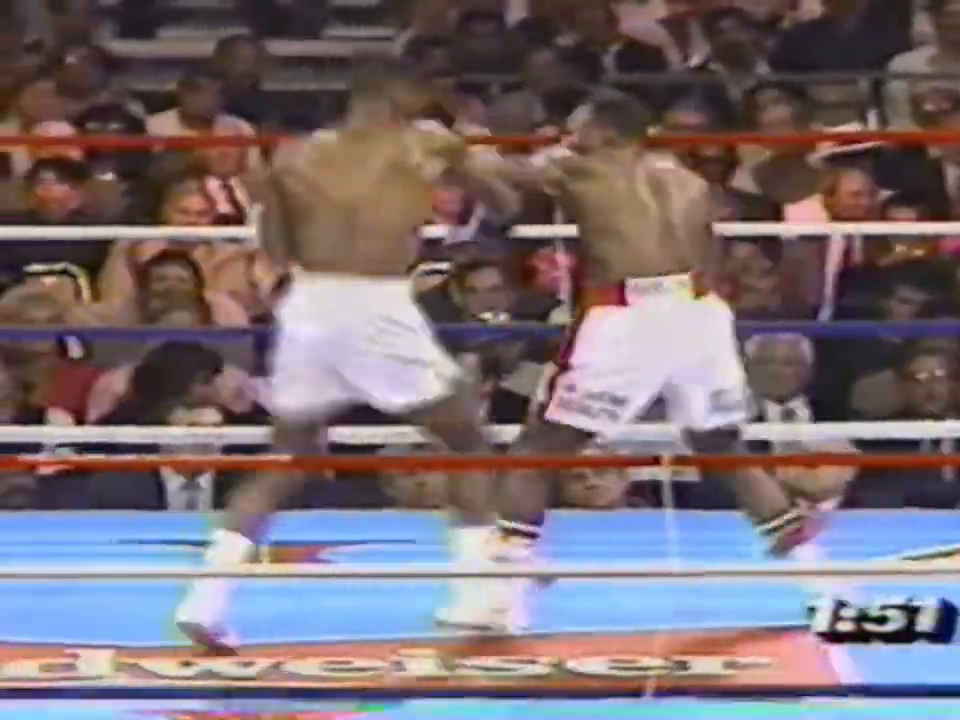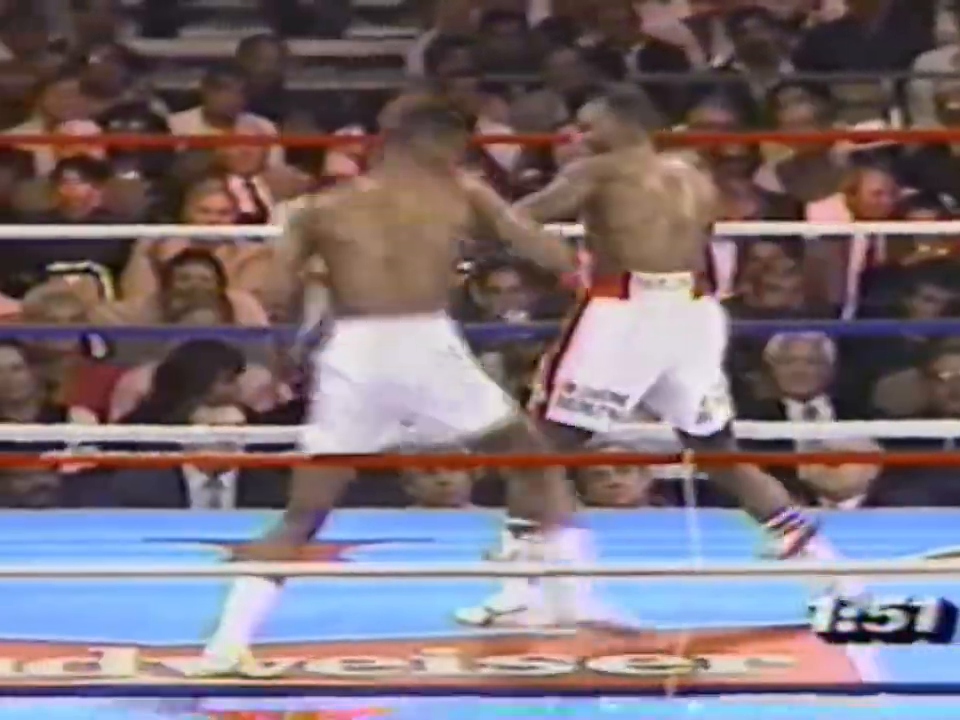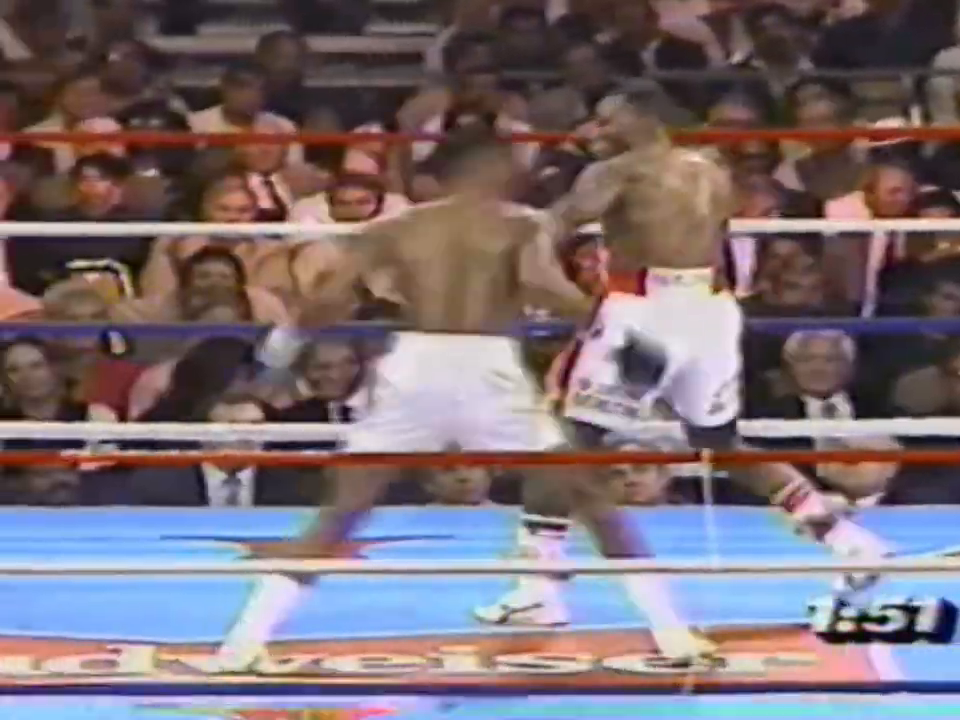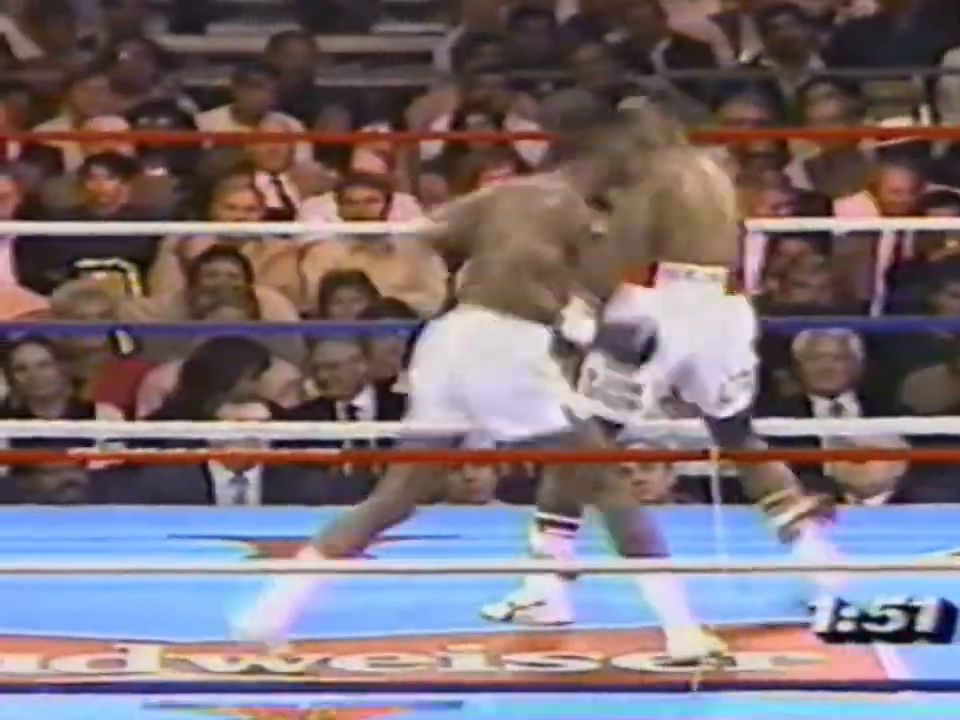
dt=0.1s
person 1, frame 1
left shoulder: (292, 158)
right shoulder: (433, 143)
left elbow: (279, 247)
right elbow: (508, 200)
left hip: (309, 310)
right hip: (379, 312)
left knee: (286, 468)
right knee: (467, 444)
left ankle: (206, 605)
right ankle: (475, 595)
person 1, frame 2
left shoulder: (324, 209)
right shoulder: (464, 191)
left elbow: (283, 283)
right elbow: (541, 250)
left hip: (353, 355)
right hip: (427, 350)
left knee: (304, 512)
right knee: (541, 466)
left ankle: (228, 642)
right ankle: (578, 602)
person 1, frame 3
left shoulder: (391, 228)
right shoulder: (518, 223)
left elbow: (330, 301)
right elbow: (543, 286)
left wrist: (287, 336)
left hip: (408, 368)
right hip: (481, 372)
left knee: (339, 517)
right knee: (592, 496)
left ankle: (245, 638)
person 1, frame 4
left shoulder: (514, 192)
right shoulder: (566, 210)
left elbow: (440, 228)
right elbow: (512, 271)
right wrist: (573, 319)
left hip: (451, 345)
right hip: (508, 351)
left knee: (393, 500)
right knee: (606, 486)
left ankle: (265, 618)
right ankle: (681, 629)
person 2, frame 1
left shoulder: (576, 172)
right shoulder: (690, 183)
left elbow: (508, 171)
right elbow: (706, 259)
left hip: (624, 323)
right hip: (700, 316)
left knee: (536, 449)
right knee: (728, 455)
left ankle: (504, 589)
person 2, frame 2
left shoulder: (595, 170)
right shoulder: (696, 180)
left elbow: (534, 212)
left hip: (623, 317)
right hip: (692, 315)
right knee: (720, 453)
left ankle: (521, 590)
person 2, frame 3
left shoulder: (617, 170)
right shoulder: (711, 173)
left elbow: (567, 218)
left hip: (647, 313)
right hip: (712, 311)
right knee: (724, 445)
left ankle: (541, 589)
right ankle: (848, 542)
person 2, frame 4
left shoulder: (643, 170)
right shoulder: (713, 173)
left elbow: (628, 234)
left hip: (658, 306)
right hip: (724, 310)
right knee: (741, 439)
left ankle: (546, 587)
right ankle: (813, 549)
